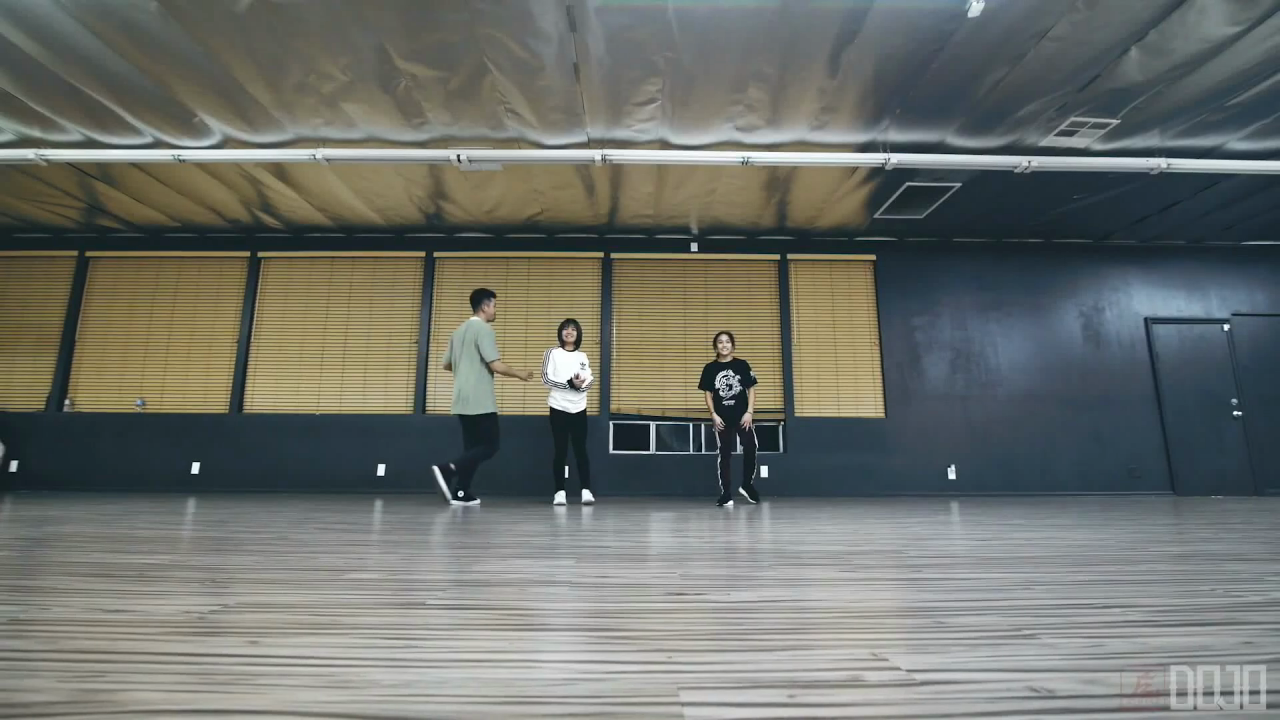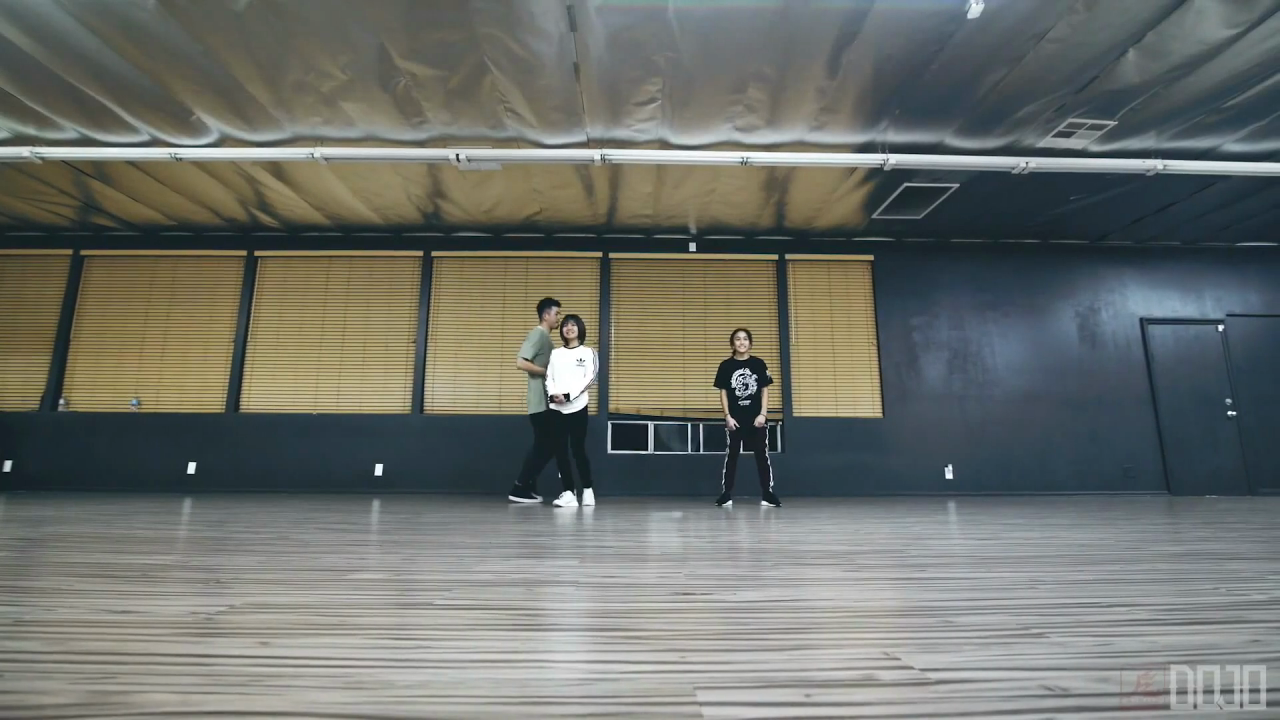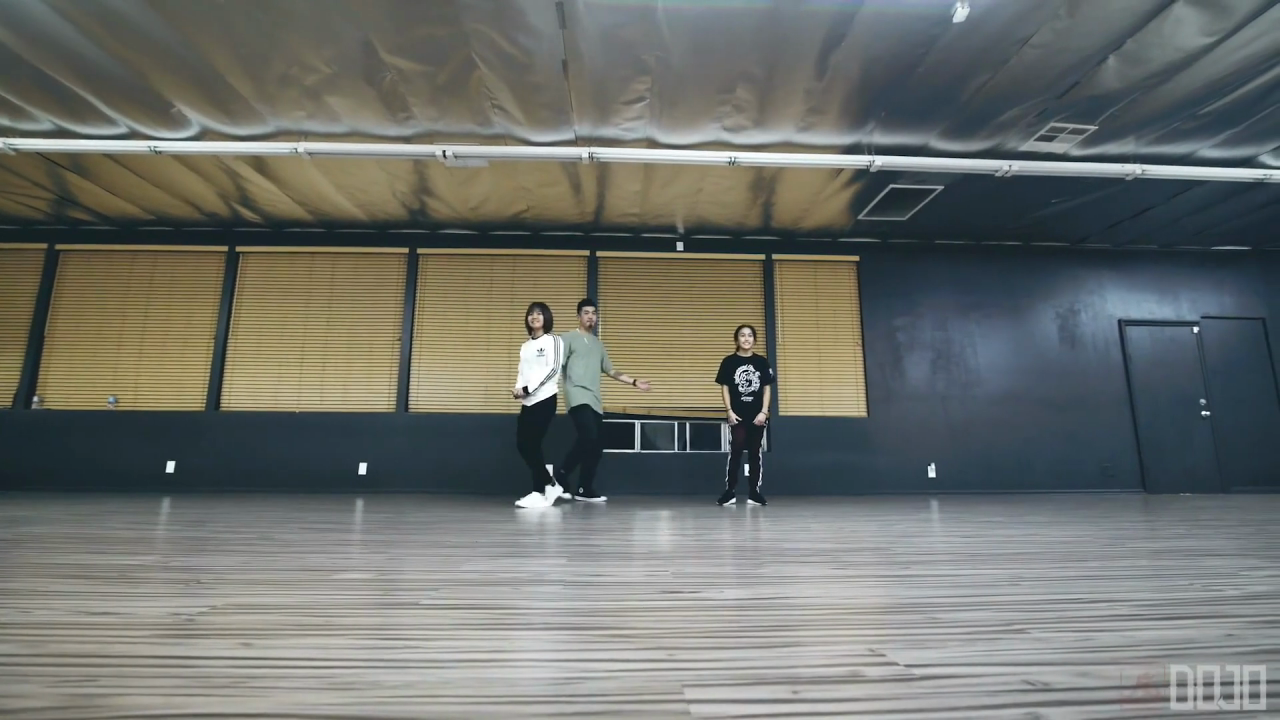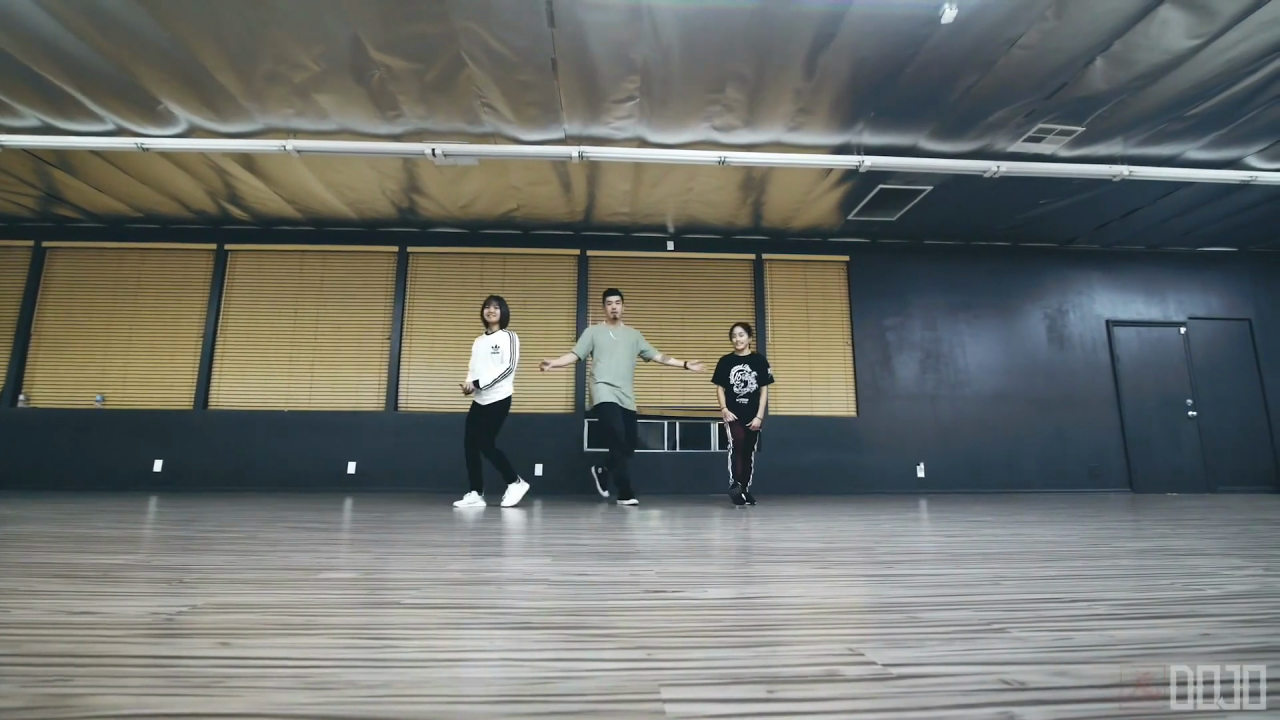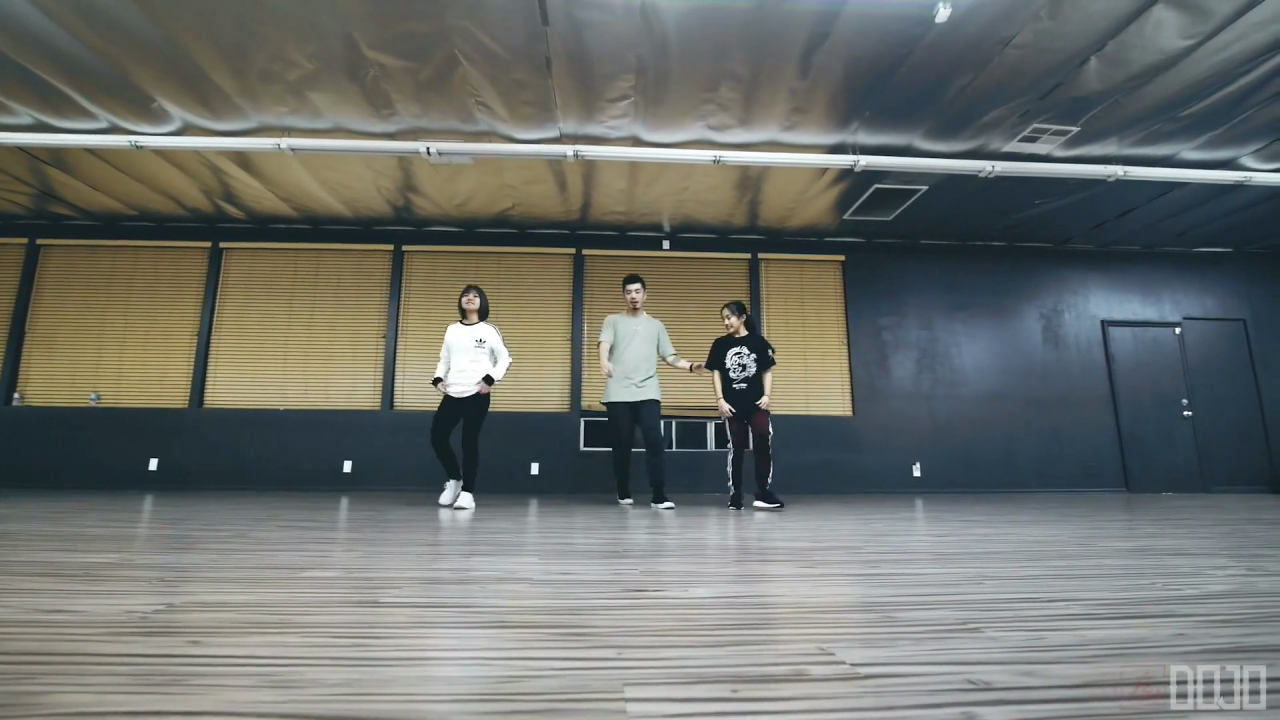
dt=0.5s
person 1, frame 1
left shoulder: (459, 330)
right shoulder: (484, 329)
left elbow: (446, 364)
right elbow: (495, 365)
right wrist: (519, 374)
left hip: (462, 400)
right hip: (480, 400)
left knee: (472, 445)
right knee: (489, 445)
left ankle: (459, 491)
right ankle: (447, 469)
person 1, frame 2
left shoulder: (543, 337)
right shoulder: (538, 335)
right elbow: (520, 363)
right wrist: (547, 372)
left hip: (545, 401)
right hip: (542, 402)
left knee: (544, 444)
right knee: (544, 445)
left ankle: (525, 485)
right ankle: (520, 488)
person 1, frame 3
left shoulder: (598, 345)
right shoulder: (569, 338)
left elbow: (611, 370)
left wrist: (634, 381)
left hip: (595, 401)
right hip: (577, 397)
left knee: (595, 444)
right knee: (589, 438)
left ankle: (583, 488)
right ankle: (561, 475)
person 1, frame 4
left shoulder: (633, 335)
right shoulder: (593, 332)
left elbow: (655, 355)
right elbow: (575, 355)
left wrist: (685, 364)
right wrist: (552, 363)
left hip: (626, 397)
right hip: (604, 393)
left knee: (628, 444)
right knee: (618, 441)
left ankle: (602, 472)
right ankle: (625, 492)
person 1, frame 5
left shoulder: (656, 325)
right shoulder: (613, 321)
left elbow: (669, 356)
right elbow: (604, 345)
left wrist: (690, 366)
right wrist: (604, 362)
left hip: (647, 392)
right hip: (619, 392)
left knee: (654, 441)
right knee: (620, 443)
left ankle: (659, 495)
right ankle: (623, 490)
person 2, frame 1
left shoulder: (582, 356)
right shoulder: (552, 353)
left elbow: (590, 380)
right elbow: (547, 377)
left wrist: (580, 383)
right wrist: (569, 383)
left hip: (579, 408)
right hip: (558, 407)
left knee: (581, 449)
right knee: (560, 449)
left ankle: (586, 490)
right ankle: (560, 491)
person 2, frame 2
left shoulder: (588, 353)
right shoulder: (555, 353)
left elbow: (590, 378)
right elbow: (549, 378)
left wrist: (568, 396)
right wrist: (552, 394)
left hip: (578, 407)
right hip: (557, 408)
left knee: (578, 449)
right knee: (560, 451)
left ankle: (587, 489)
right ankle: (569, 492)
person 2, frame 3
left shoulder: (552, 340)
right shoulder: (525, 346)
left elbow: (553, 369)
right elbow: (522, 372)
left wrist: (527, 389)
right wrist: (518, 389)
left hip: (545, 400)
right hip: (529, 402)
left knee: (531, 443)
right knee: (523, 445)
left ankle: (538, 493)
right ankle: (549, 485)
person 2, frame 4
left shoulder: (508, 337)
right shoulder: (478, 341)
left elbow: (508, 368)
right elbow: (473, 369)
left wrist: (478, 384)
right wrist: (469, 384)
left hip: (499, 399)
right hip: (479, 401)
left knee: (487, 446)
right knee: (471, 444)
left ankle: (515, 483)
right ankle: (476, 493)
person 2, frame 5
left shoulder: (489, 331)
right shoulder: (452, 330)
left elbow: (505, 360)
right elbow: (444, 360)
left wrist: (490, 380)
right wrist: (438, 379)
left hip: (478, 394)
right hip: (452, 393)
left knee: (469, 442)
right knee: (437, 436)
left ankle: (467, 492)
right ankle: (454, 479)
person 3, frame 1
left shoulder: (742, 365)
right shoulder: (710, 368)
left elbow: (751, 390)
right elbow: (708, 394)
left wrist: (750, 413)
right wrist: (714, 414)
left hip: (741, 416)
right hip: (721, 417)
left knee: (750, 449)
right knee: (724, 454)
left ankle: (747, 485)
right ankle: (726, 494)
person 3, frame 2
left shoulder: (758, 364)
right shoulder: (726, 365)
left elbow: (765, 390)
right elbow: (723, 392)
left wrist: (763, 414)
right wrist: (728, 416)
left hip: (756, 416)
right hip: (735, 417)
left knee: (761, 454)
right knee: (732, 454)
left ankle: (767, 493)
right ankle: (726, 494)
person 3, frame 3
left shoulder: (762, 362)
right shoulder: (729, 361)
left elbow: (767, 389)
right elbow: (725, 388)
left wrist: (764, 412)
right wrist: (729, 411)
left hip: (757, 414)
right hip: (737, 414)
left knee: (755, 452)
right knee: (736, 450)
left ankle: (754, 492)
right ankle: (730, 491)
person 3, frame 4
left shoulder: (759, 361)
right shoulder: (726, 361)
left elbow: (764, 390)
right elbow: (720, 388)
left wrist: (759, 416)
right wrist: (724, 409)
left hip: (752, 415)
right hip: (733, 414)
left knee: (749, 453)
right knee: (735, 445)
left ankle: (744, 490)
right ankle: (736, 486)
person 3, frame 5
left shoulder: (759, 342)
right shoulder: (720, 344)
left elbow: (767, 371)
right elbow: (716, 373)
left wrist: (767, 393)
right wrist: (720, 400)
left hip: (756, 402)
right hip: (732, 404)
left knee: (763, 441)
right knee: (736, 447)
left ankle: (763, 493)
right ankle: (735, 495)
